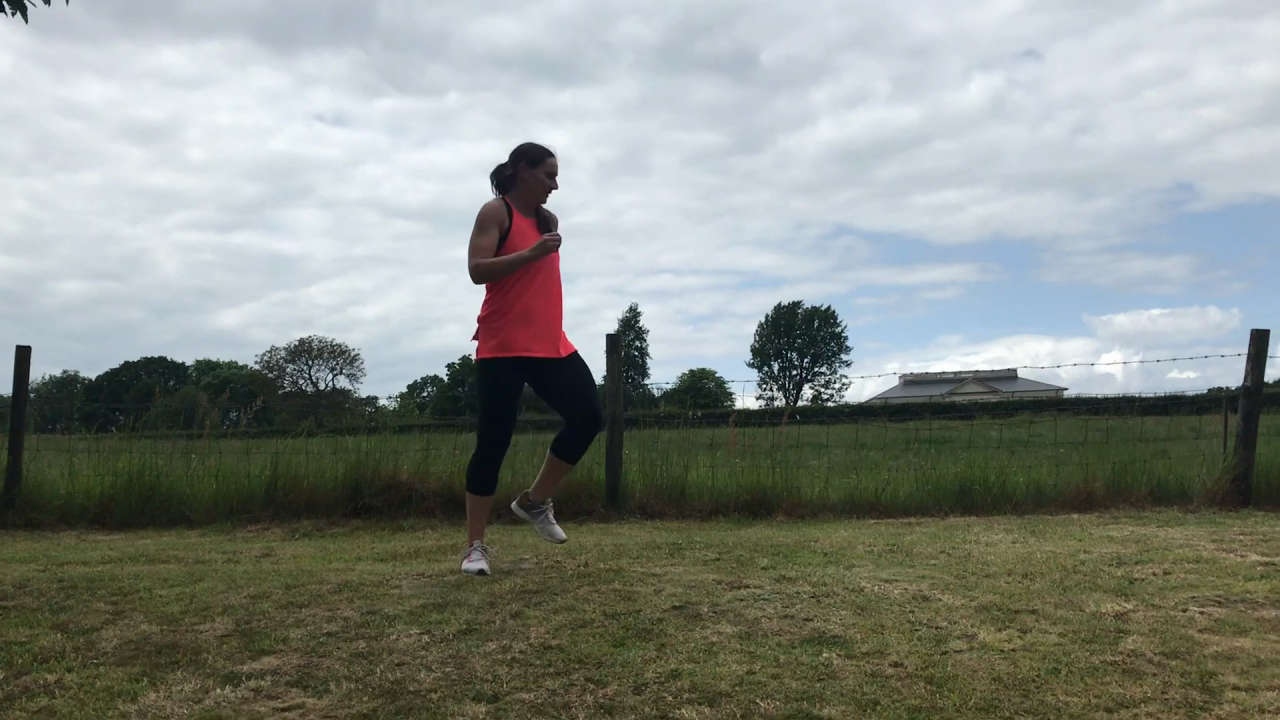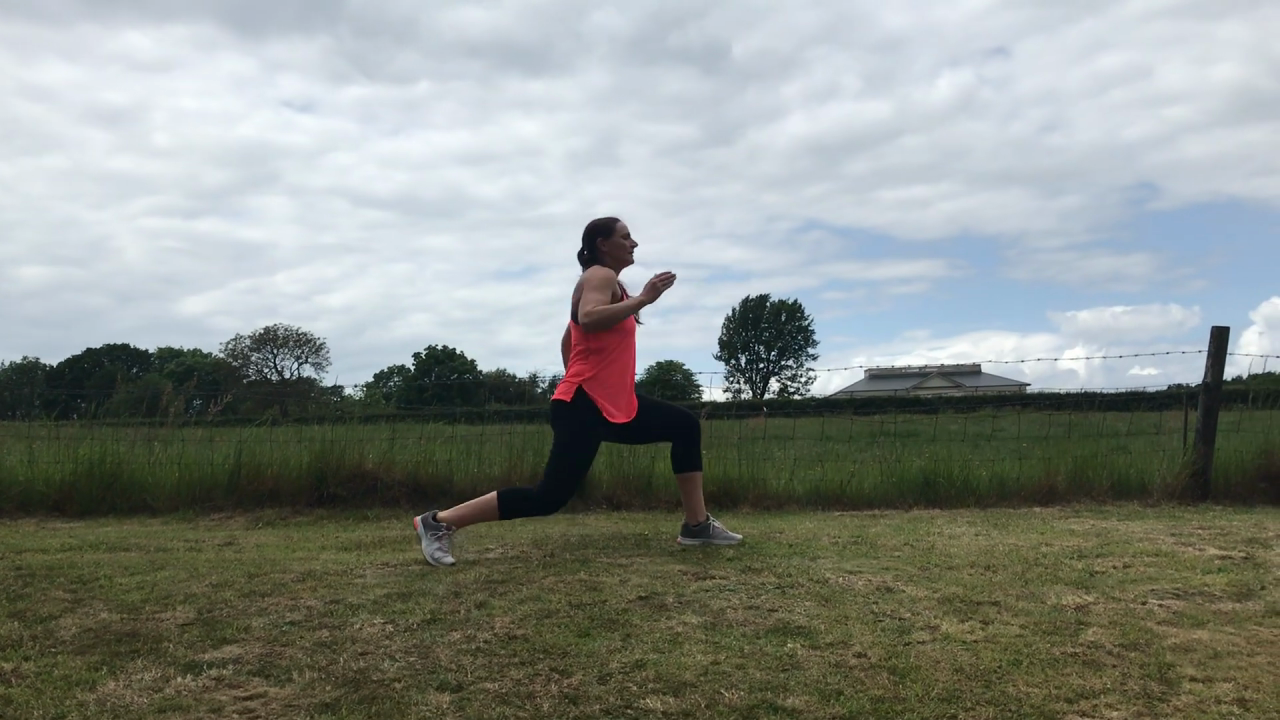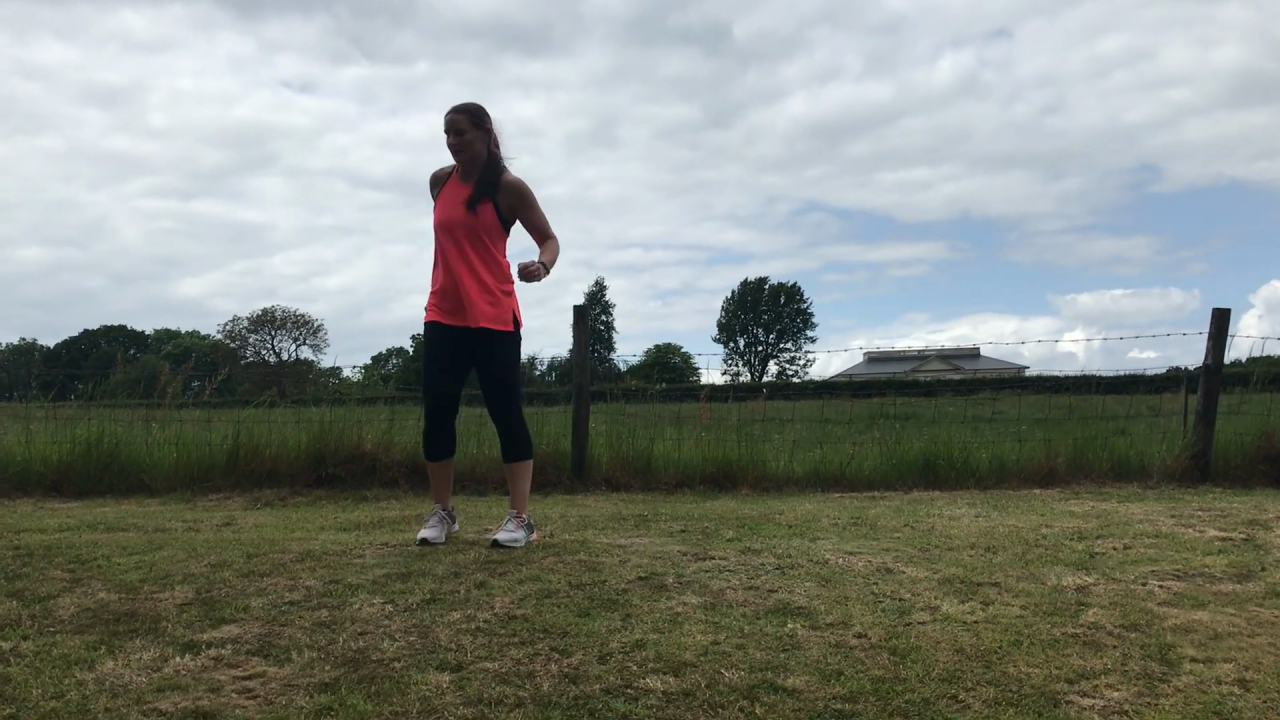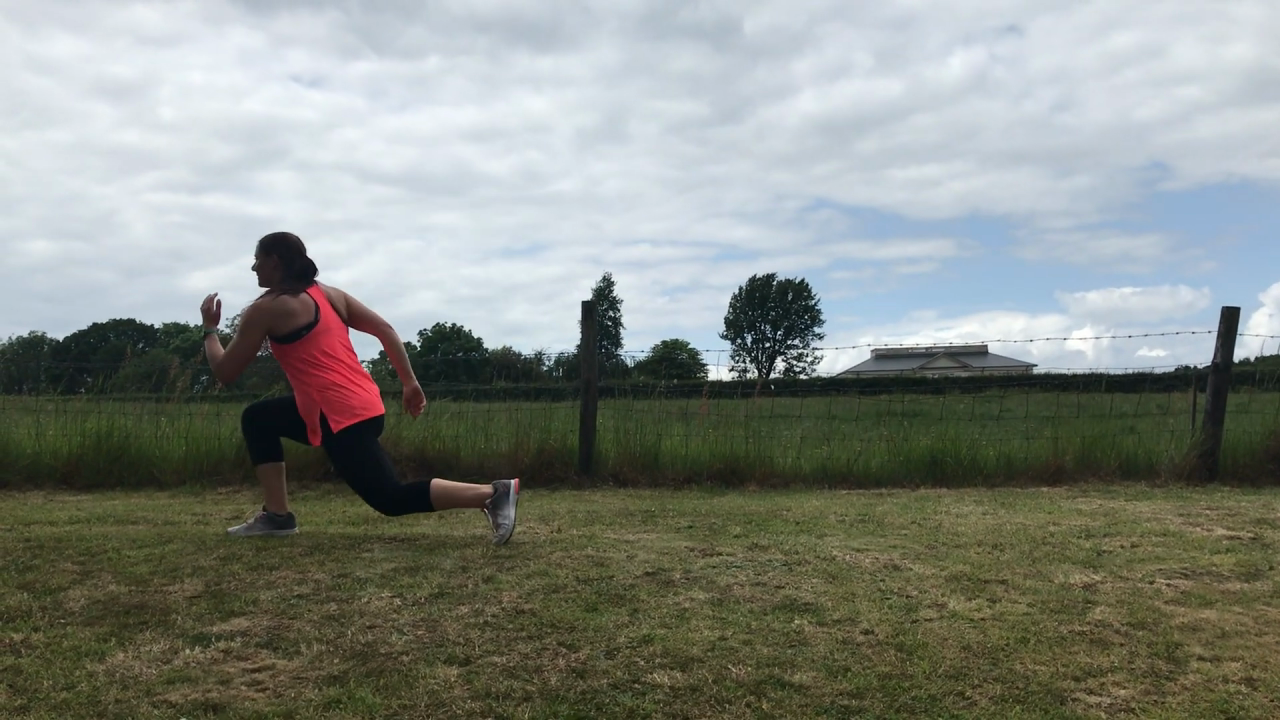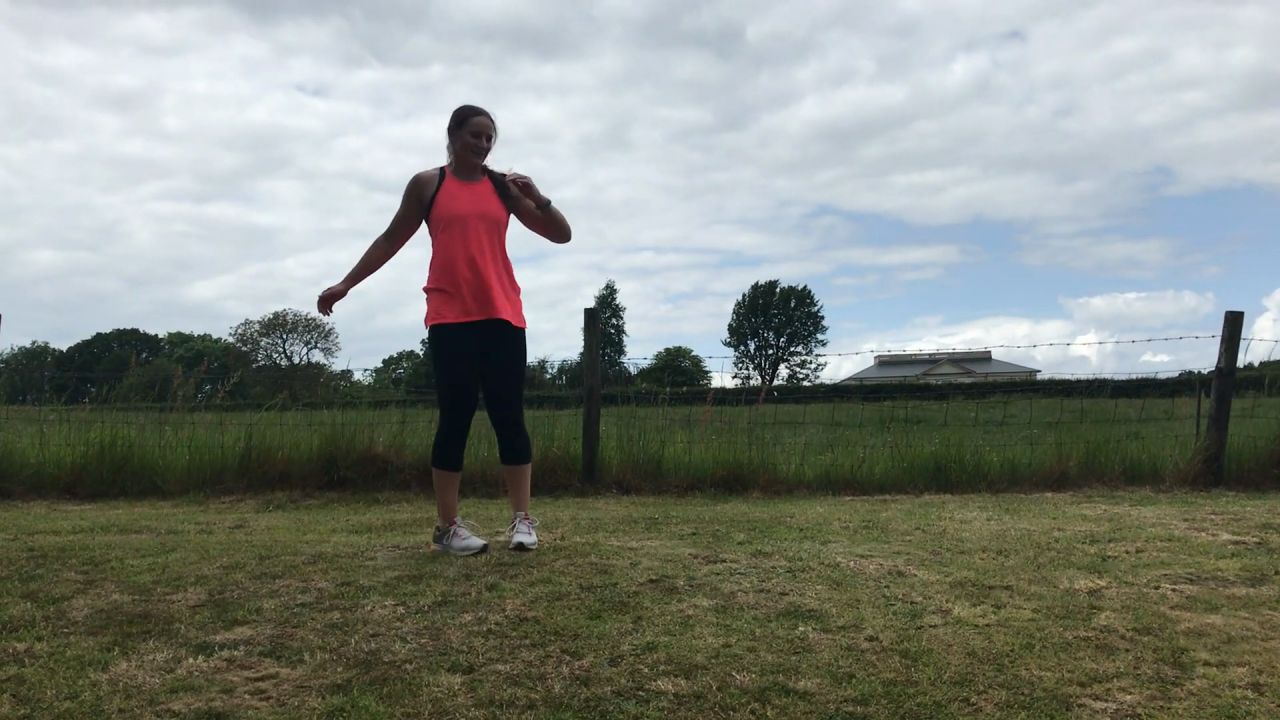
dt=1s
person 1, frame 1
left shoulder: (547, 219)
right shoulder: (494, 212)
right elbow: (480, 270)
right wrist: (533, 253)
left hip: (551, 346)
right hip: (500, 349)
left knee: (589, 416)
right knee: (493, 444)
left ankle: (535, 501)
right ankle: (475, 544)
person 1, frame 2
left shoulder: (605, 282)
right shoulder: (599, 278)
left elbow: (570, 341)
right elbow: (589, 320)
right wrist: (643, 299)
left hip: (615, 401)
right hip: (583, 405)
left knee: (686, 424)
right knee: (551, 497)
left ankle: (696, 524)
right ankle: (438, 524)
person 1, frame 3
left shoulder: (508, 185)
right shoulder: (439, 181)
left elbow: (548, 239)
left wrist: (540, 266)
left hip: (495, 317)
right hip: (444, 315)
left knee: (505, 412)
right knee: (439, 409)
left ankle: (520, 518)
right ankle: (441, 510)
person 1, frame 4
left shoulder: (267, 307)
right shoulder: (328, 294)
left elbow: (226, 371)
right elbow: (386, 330)
left wrist: (209, 328)
right wrist: (409, 382)
left hip: (341, 413)
right hip: (342, 405)
left knee: (387, 497)
right knee: (256, 419)
left ankle: (495, 494)
right ankle: (276, 514)
person 1, frame 5
left shoulder: (506, 187)
right shoulder: (428, 183)
left elbow: (562, 234)
right elbow: (392, 239)
left wrist: (538, 199)
right wrist: (345, 283)
left hip: (503, 315)
right hip: (451, 315)
left knee: (508, 414)
right knee: (456, 415)
left ankle: (522, 518)
right ankle: (447, 526)
